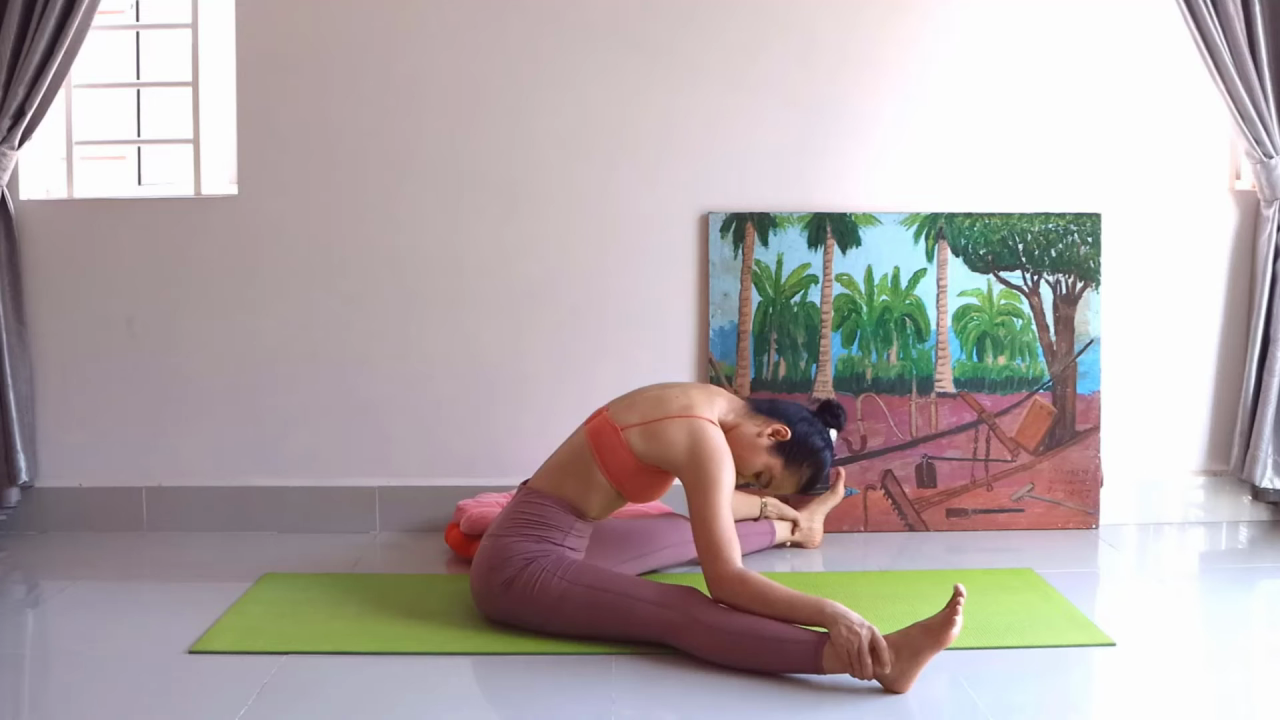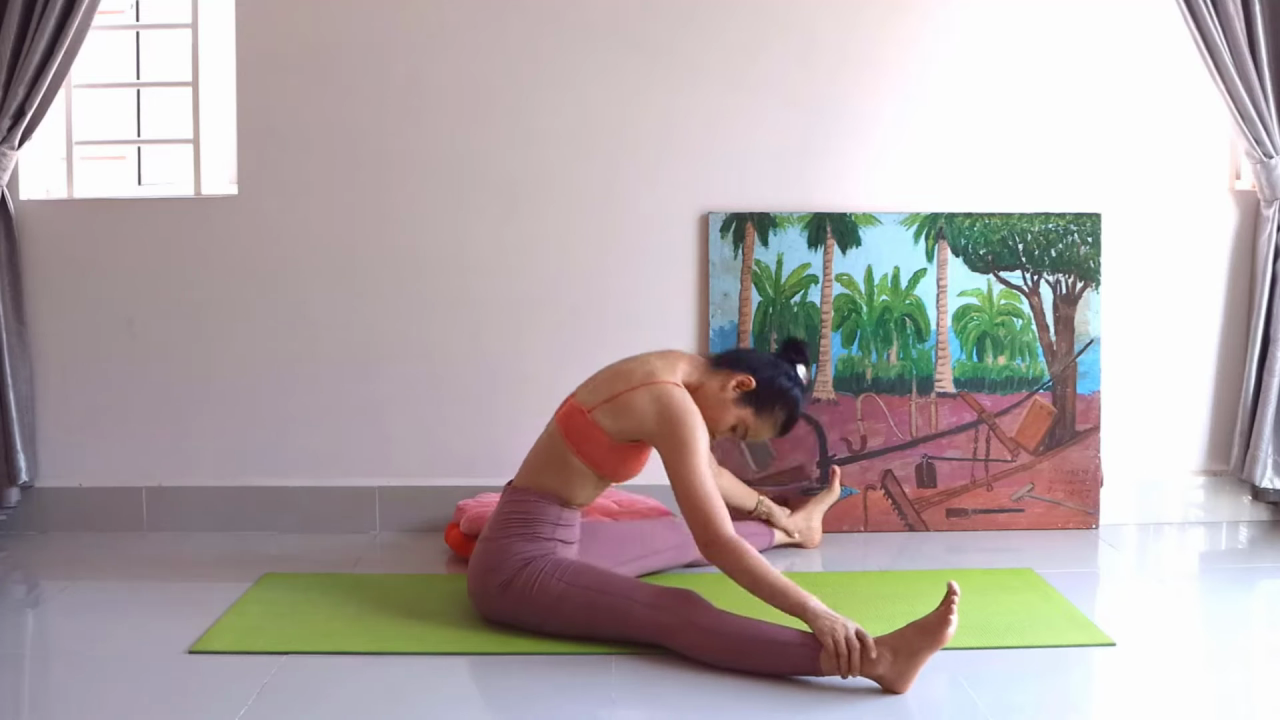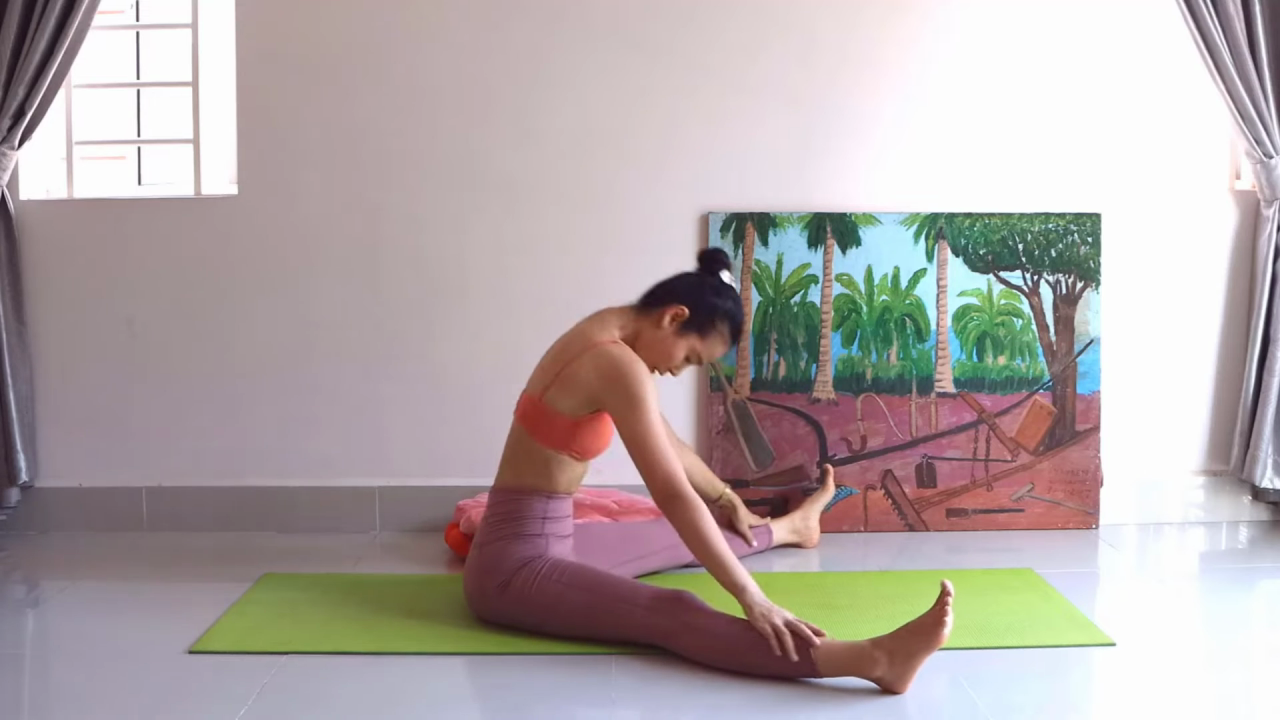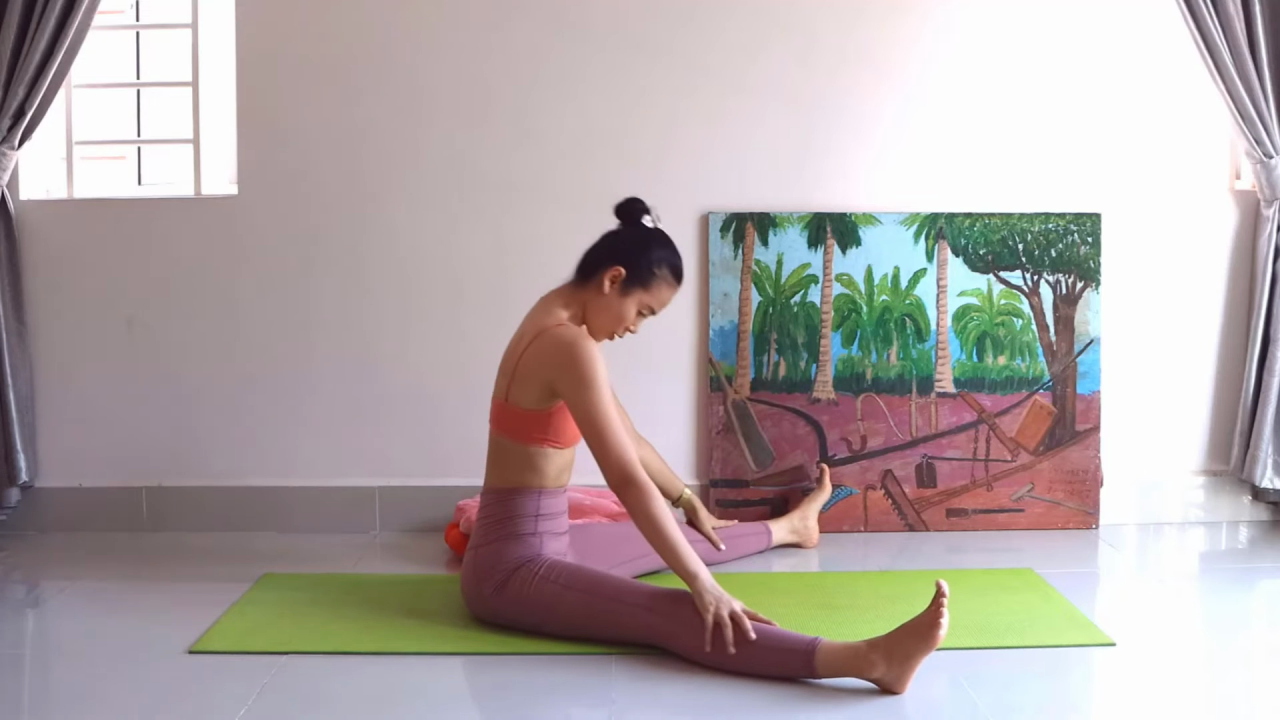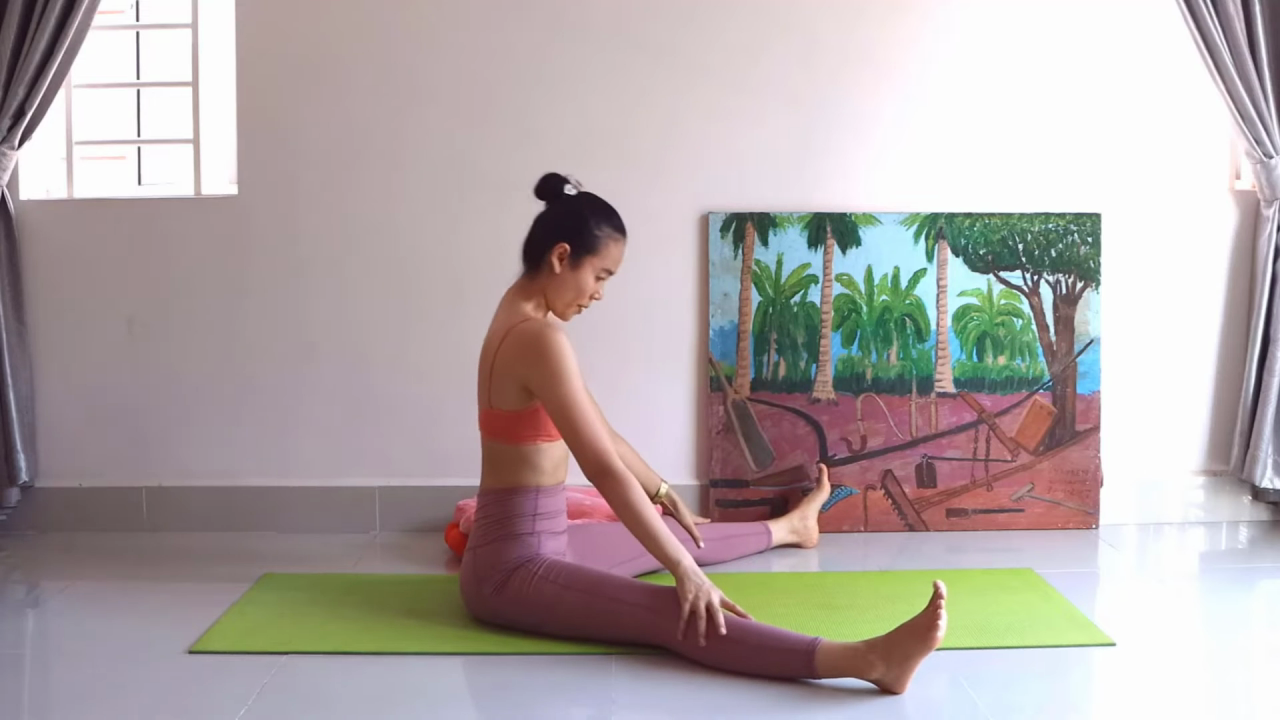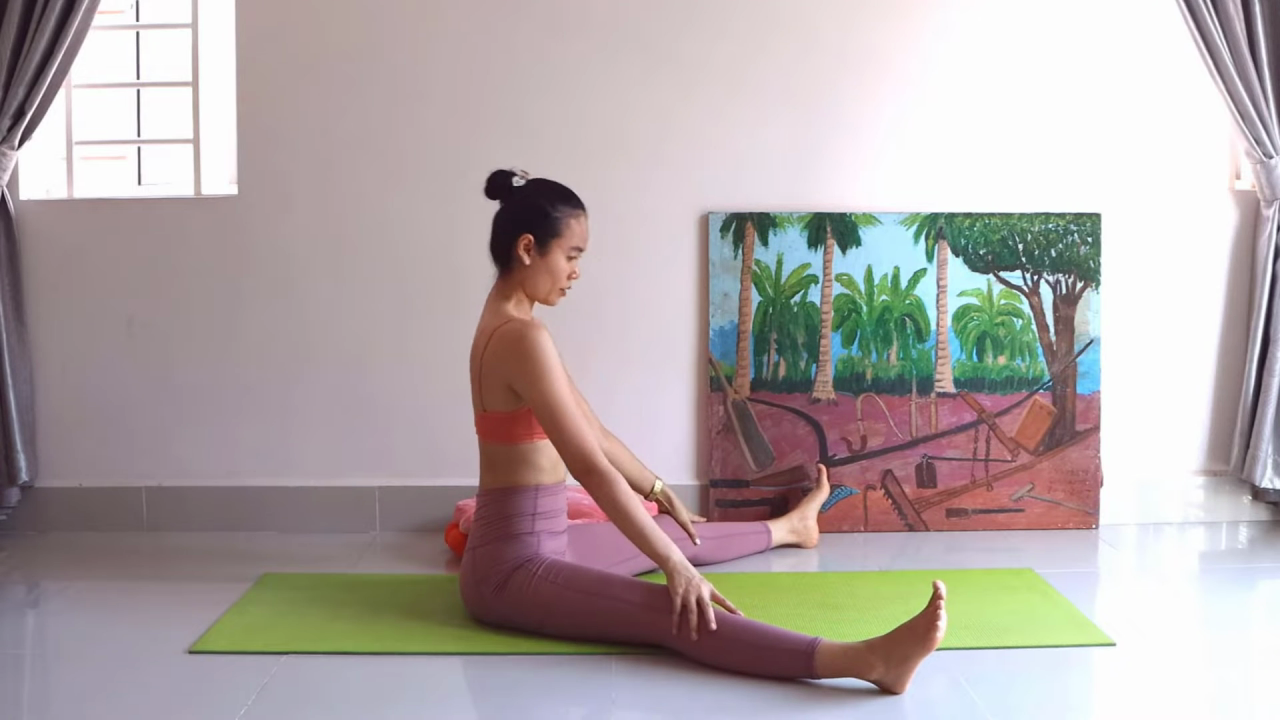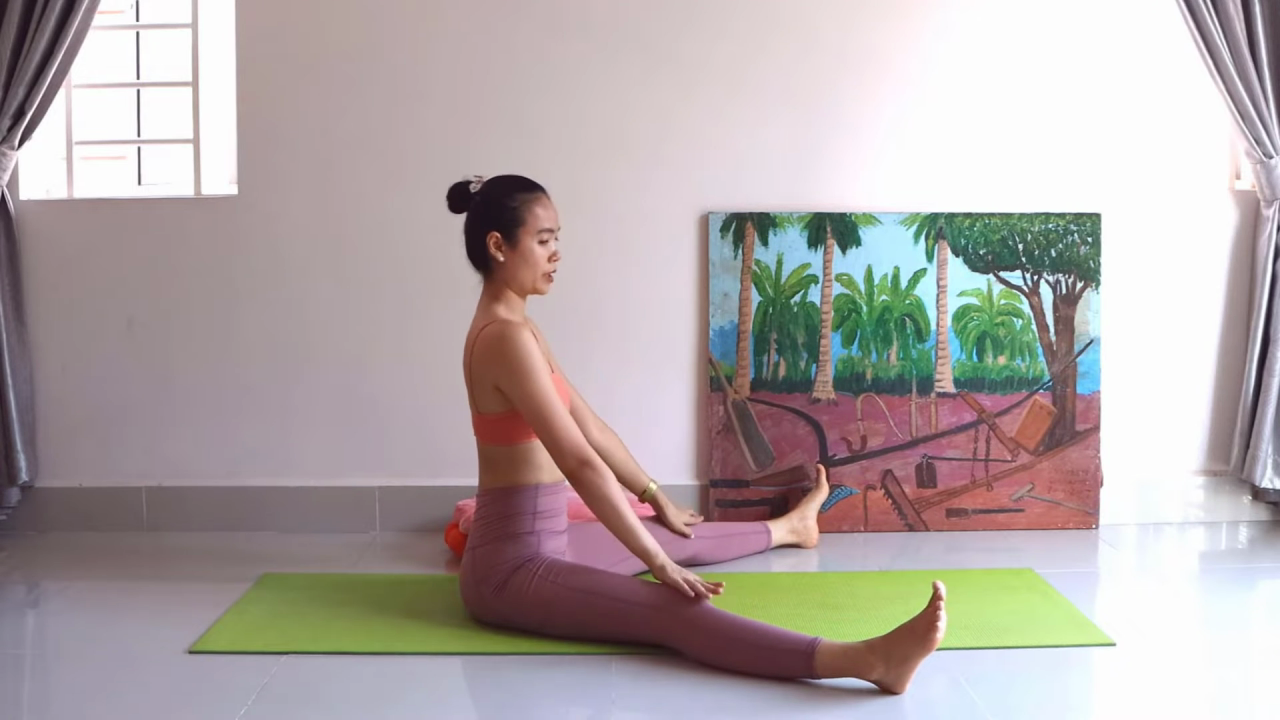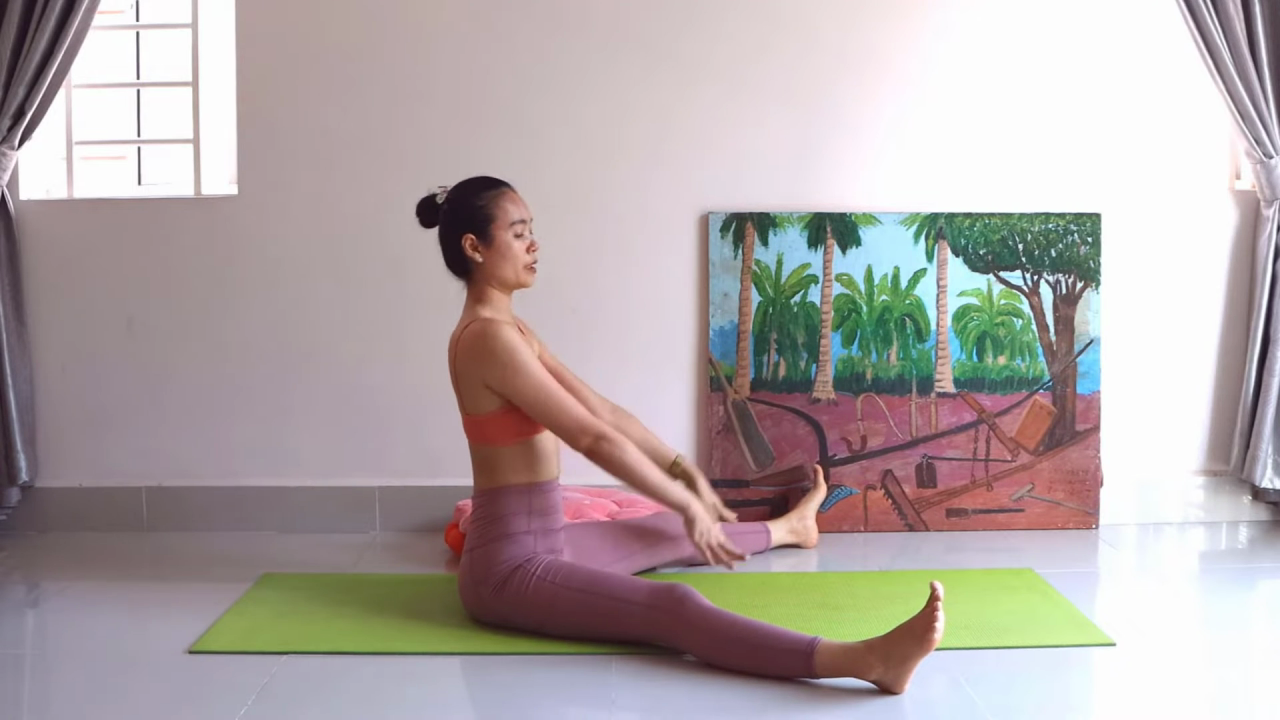
dt=0.3s
person 1, frame 1
left shoulder: (707, 403)
right shoulder: (708, 441)
left elbow: (710, 501)
right elbow: (726, 583)
left wrist: (768, 508)
right wrist: (832, 615)
left hip: (550, 541)
right hip: (520, 566)
left knee: (690, 532)
right knee: (681, 612)
left ankle: (791, 530)
right ankle: (880, 662)
person 1, frame 2
left shoulder: (673, 372)
right shoulder: (674, 406)
left elbow: (699, 471)
right elbow: (717, 544)
left wrist: (766, 508)
right wrist: (816, 613)
left hip: (550, 540)
right hip: (518, 564)
left knee: (682, 534)
right knee: (676, 613)
left ankle: (789, 530)
right ankle: (873, 659)
person 1, frame 3
left shoulder: (607, 336)
right shoulder: (619, 366)
left elbow: (664, 444)
right elbow: (674, 496)
left wrist: (728, 501)
right wrist: (753, 599)
left hip: (546, 542)
right hip: (516, 567)
left knee: (680, 539)
right knee: (675, 614)
left ankle: (787, 527)
right ankle: (870, 660)
person 1, frame 4
left shoulder: (557, 321)
right shoulder: (569, 347)
left elbow: (625, 437)
right elbow: (627, 479)
left wrist: (688, 501)
right wrist: (703, 584)
left hip: (544, 542)
right hip: (513, 567)
left knee: (674, 536)
right knee: (672, 614)
left ankle: (787, 527)
right ankle: (867, 660)
person 1, frame 5
left shoulder: (522, 320)
right shoulder: (539, 339)
left elbow: (602, 434)
right elbow: (604, 469)
left wrist: (667, 498)
right wrist: (685, 571)
left hip: (541, 540)
right hip: (512, 567)
left knee: (674, 533)
right knee: (673, 614)
left ankle: (787, 528)
right ankle: (870, 660)
person 1, frame 6
left shoulder: (511, 323)
right shoulder: (522, 338)
left elbow: (593, 433)
right elbow: (590, 467)
left wrist: (662, 494)
right wrist: (675, 566)
left hip: (540, 540)
right hip: (511, 567)
left knee: (676, 533)
right knee: (675, 613)
left ankle: (788, 527)
right ankle: (868, 660)
person 1, frame 7
left shoulder: (512, 327)
right shoulder: (506, 338)
left elbow: (590, 426)
right elbow: (580, 462)
left wrist: (655, 496)
right wrist: (657, 562)
left hip: (542, 541)
right hip: (511, 567)
left knee: (672, 535)
right knee: (675, 611)
left ankle: (789, 528)
right ankle: (869, 660)
person 1, frame 8
left shoulder: (508, 328)
right shoulder: (488, 338)
left elbow: (599, 407)
right elbow: (594, 438)
left wrist: (681, 468)
right wrist: (682, 501)
left hip: (537, 542)
right hip: (508, 567)
left knee: (668, 531)
right knee: (674, 606)
left ankle: (786, 528)
right ankle: (868, 660)
